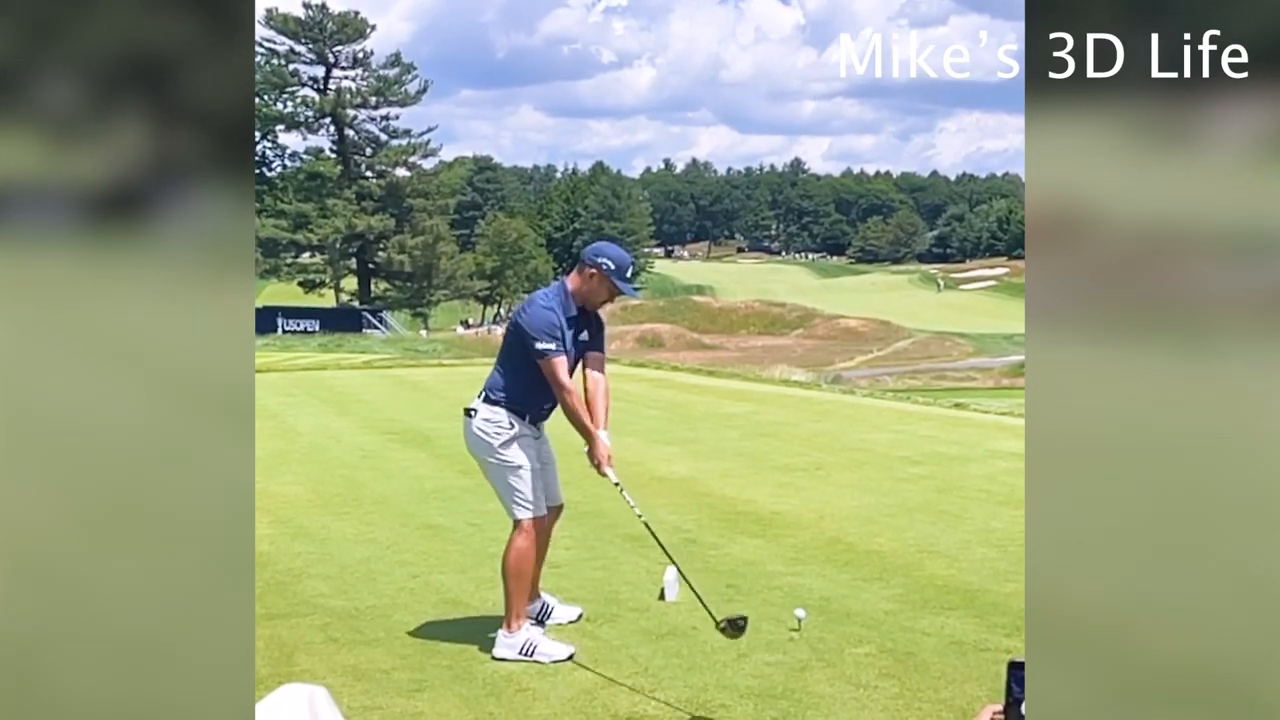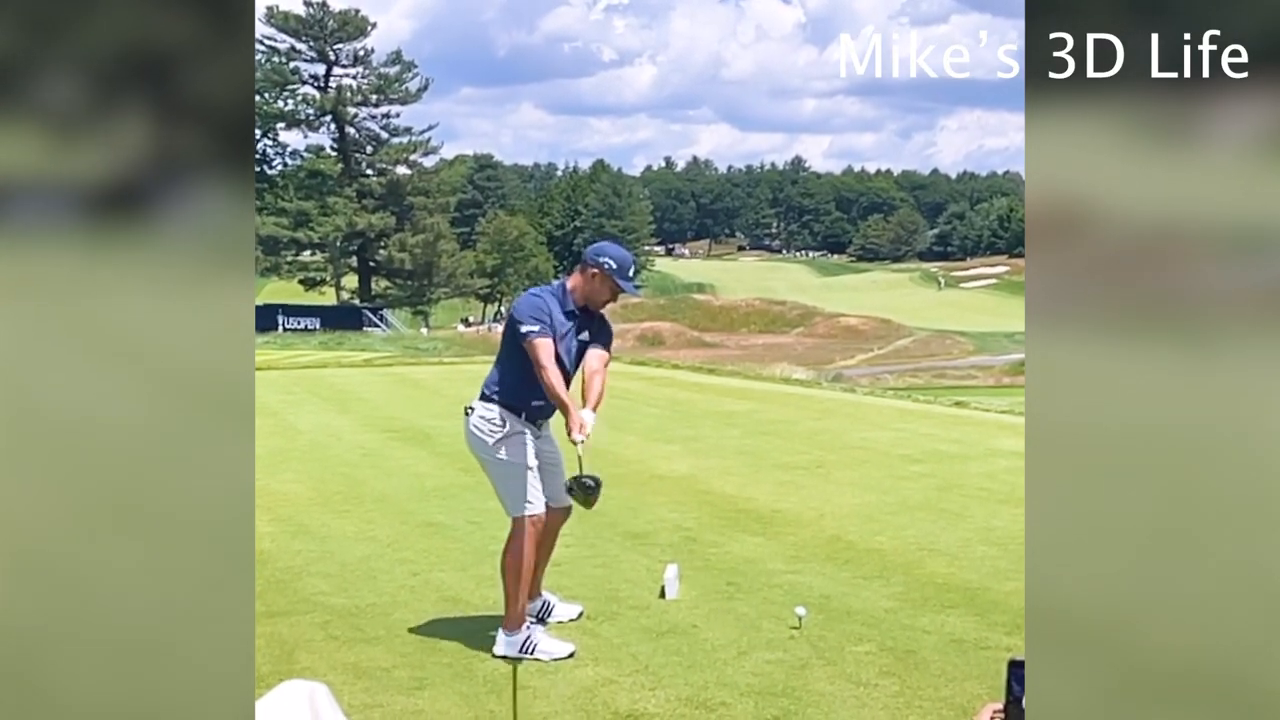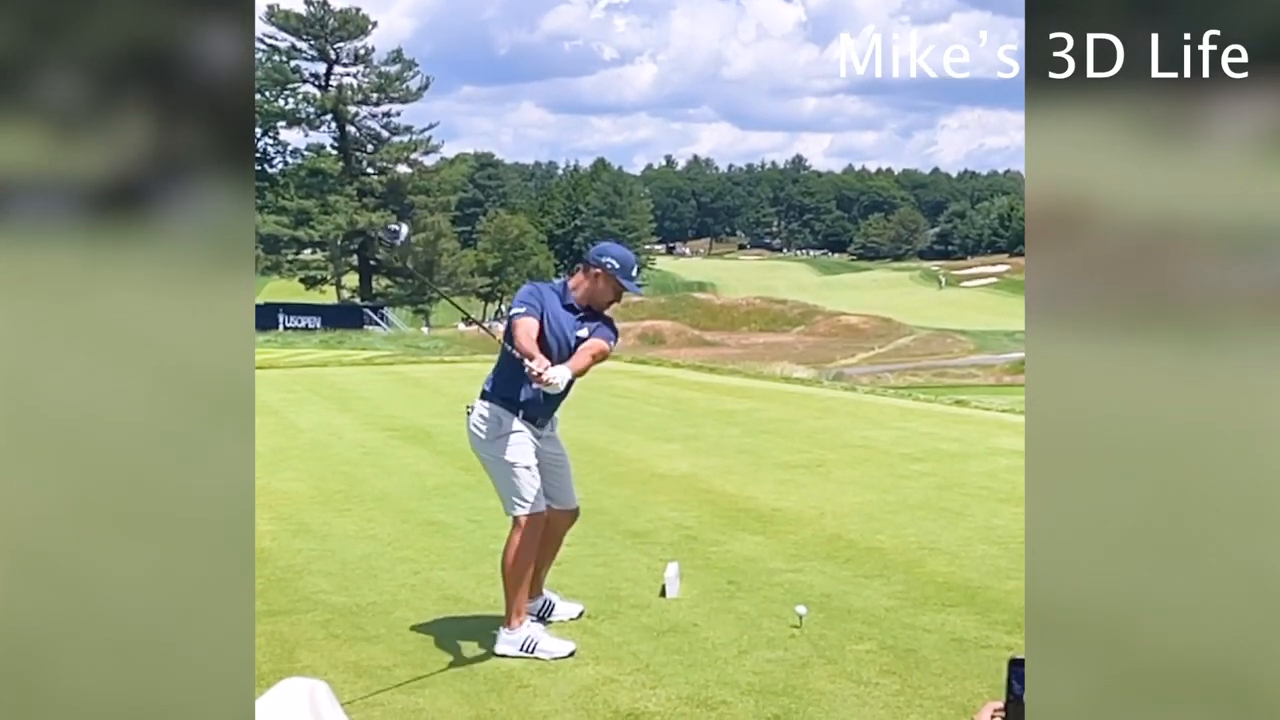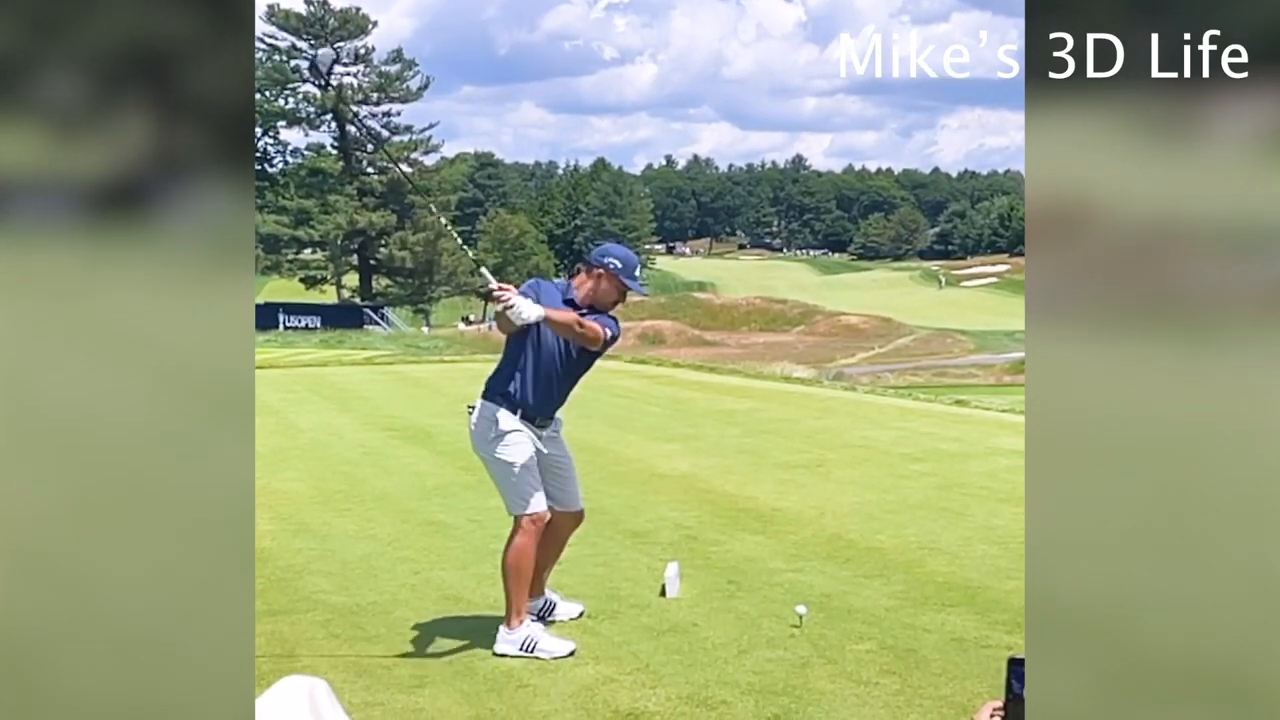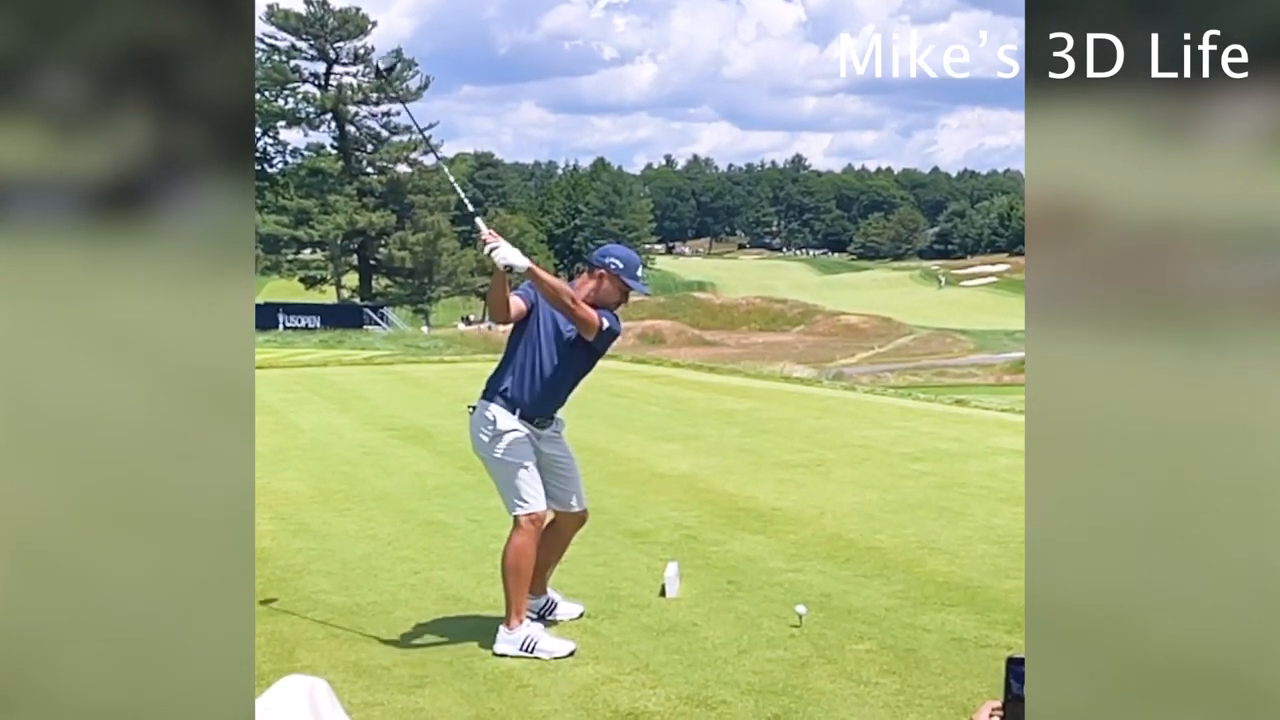
dt=0.2s
person 1, frame 1
left shoulder: (591, 321)
right shoulder: (542, 310)
left elbow: (595, 376)
right elbow: (561, 384)
left wrist: (601, 433)
right wrist: (592, 439)
left hip: (528, 425)
right hip: (499, 424)
left knee: (549, 510)
right knee: (530, 519)
left ankle: (532, 601)
right ankle: (513, 633)
person 1, frame 2
left shoulder: (598, 325)
right shoulder: (536, 302)
left elbow: (595, 369)
right elbow: (544, 363)
left wrist: (588, 413)
right wrist: (569, 411)
left hip: (536, 424)
right hip: (500, 422)
left knee: (557, 510)
right knee: (529, 517)
left ankle: (533, 599)
right ankle: (513, 632)
person 1, frame 3
left shoulder: (603, 326)
right shoulder: (536, 294)
left elbow: (591, 353)
right elbow: (524, 337)
left wrist: (564, 371)
right wrist: (537, 363)
left hip: (542, 424)
right hip: (502, 419)
left knee: (564, 511)
right knee: (529, 516)
left ankle: (533, 598)
right ankle: (514, 630)
person 1, frame 4
left shoulder: (606, 325)
right shoulder: (539, 289)
left elbow: (583, 332)
right elbow: (507, 323)
left wrist: (539, 312)
right wrist: (510, 306)
left hip: (545, 426)
right hip: (503, 419)
left knee: (569, 513)
right knee: (530, 516)
left ankle: (534, 597)
right ankle: (515, 629)
person 1, frame 5
left shoulder: (606, 324)
right shoulder: (536, 289)
left elbow: (573, 311)
right elbow: (503, 314)
left wrist: (525, 265)
right wrist: (500, 273)
left hip: (545, 426)
right hip: (501, 419)
left knee: (573, 514)
right knee: (530, 516)
left ankle: (536, 596)
right ankle: (515, 629)
